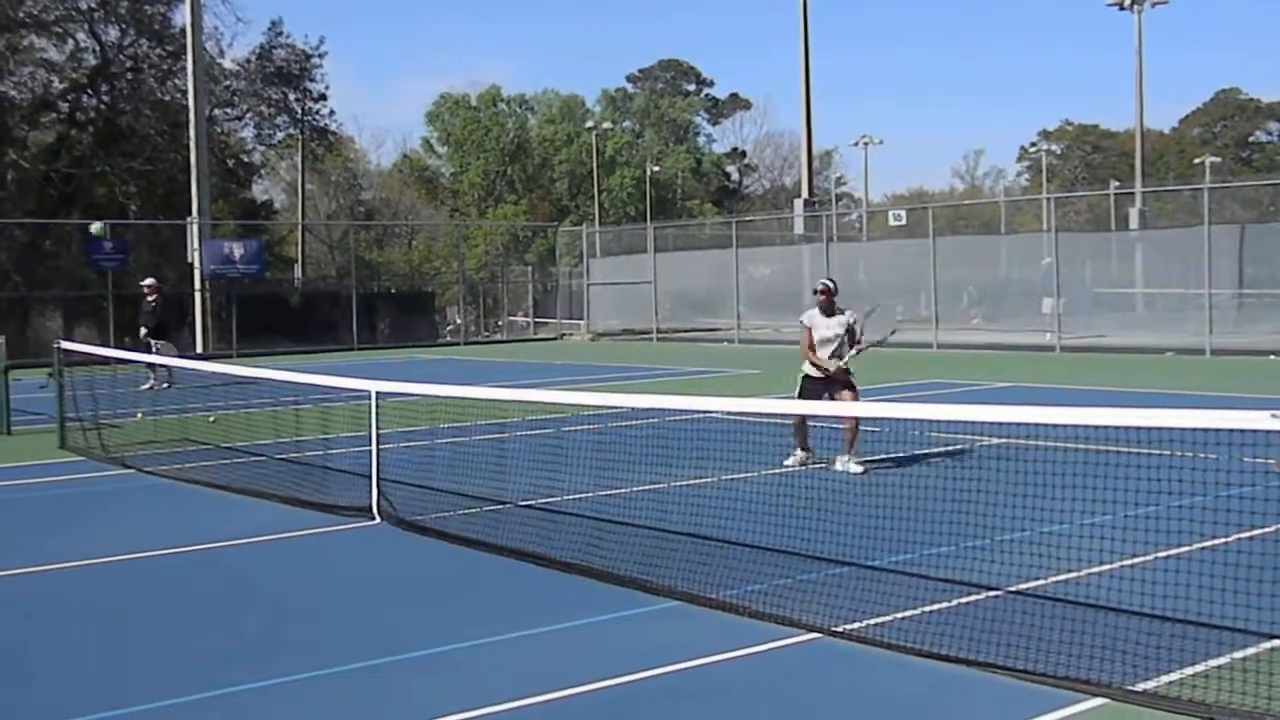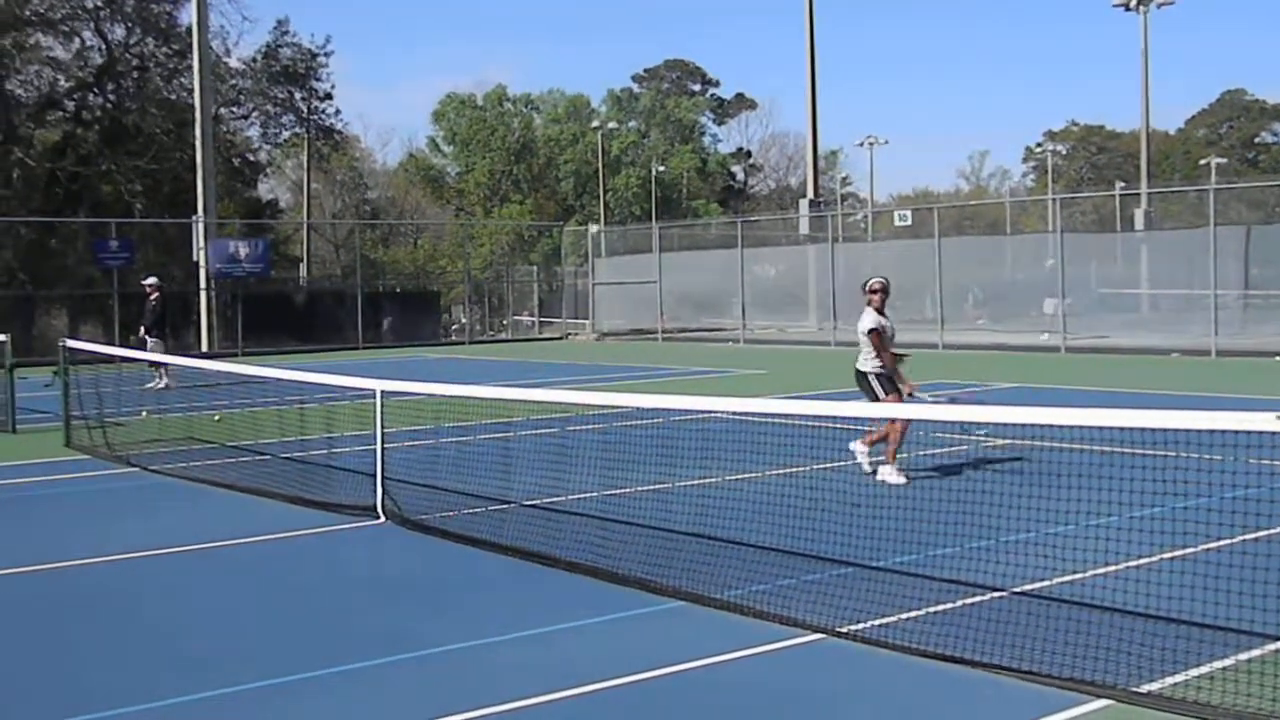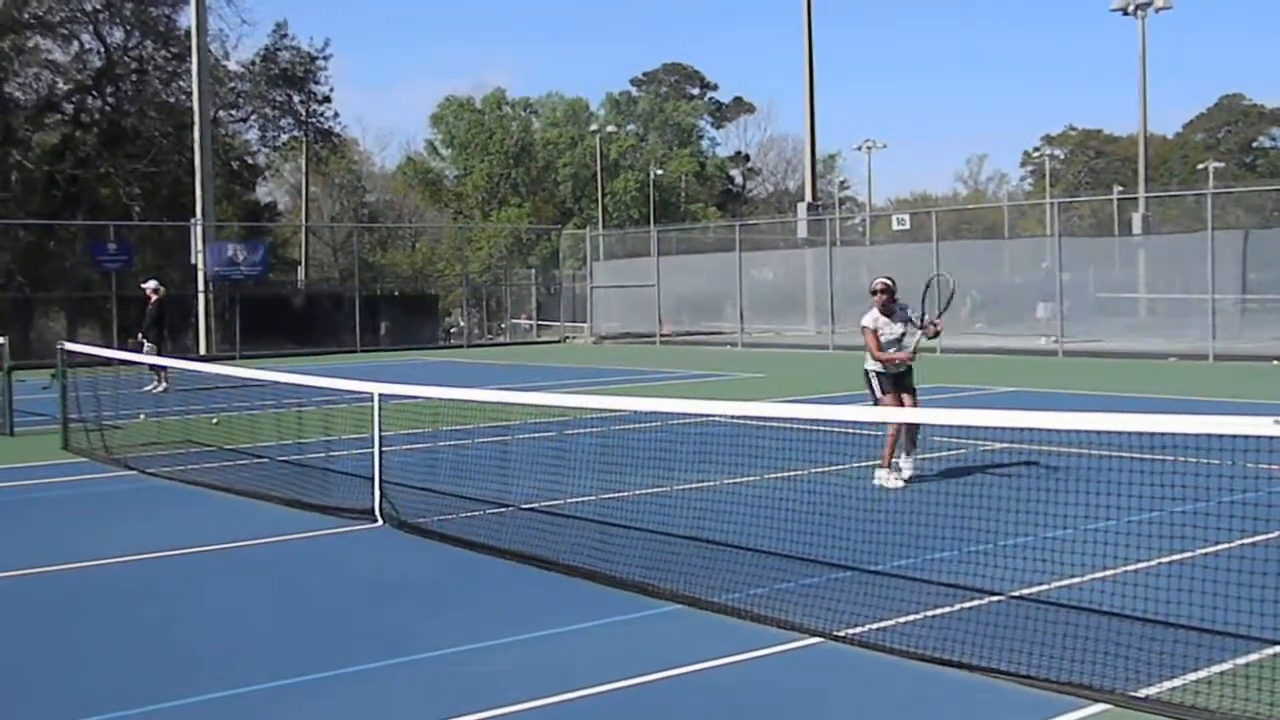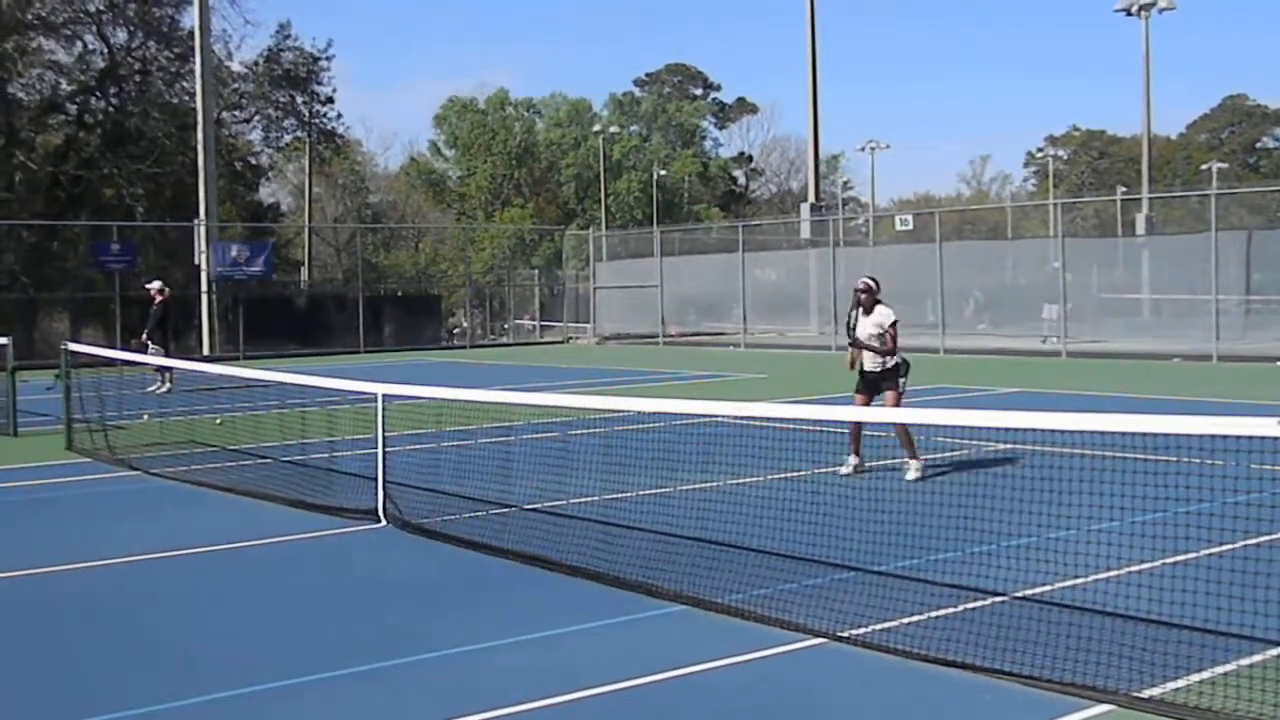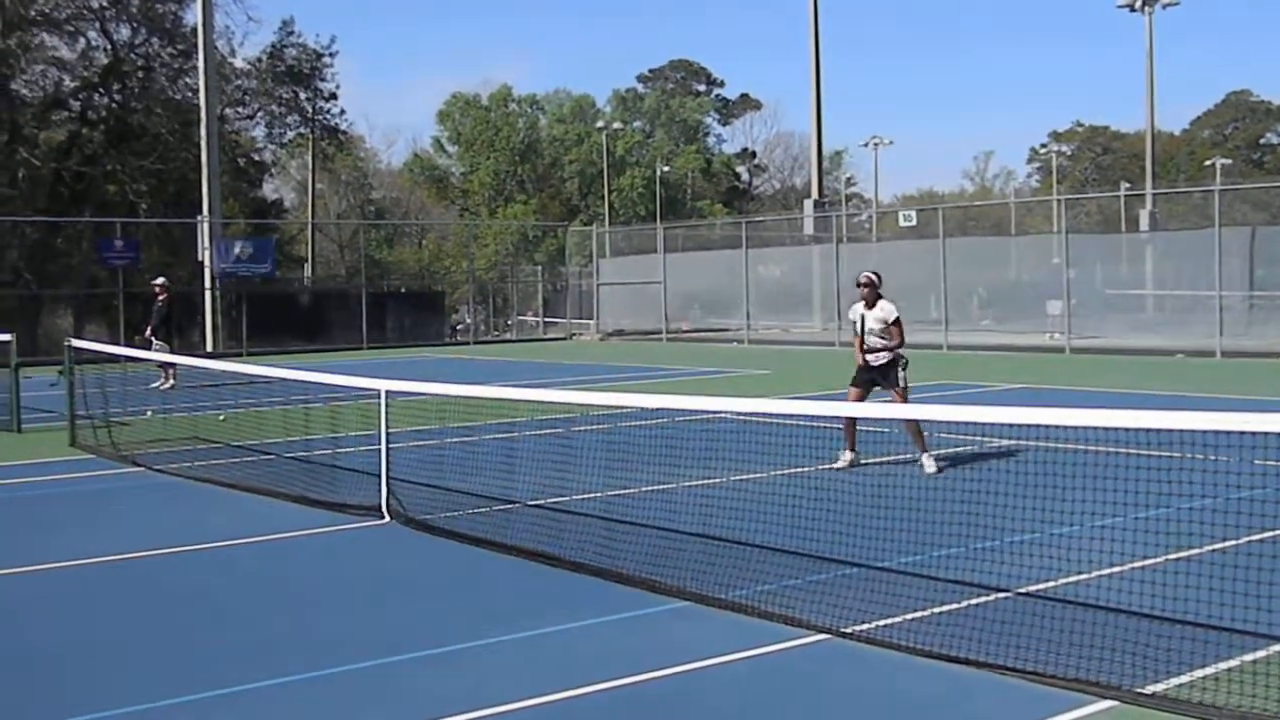
dt=0.5s
person 1, frame 1
left shoulder: (847, 317)
right shoulder: (809, 317)
left elbow: (853, 345)
right elbow: (807, 352)
left wrist: (855, 351)
right wrist: (829, 368)
left hip: (840, 374)
right hip: (813, 375)
right knee: (799, 420)
left ankle: (845, 458)
right ankle: (803, 451)
person 1, frame 2
left shoulder: (879, 314)
right shoulder: (871, 321)
right elbow: (884, 357)
left wrist: (893, 355)
right wrist: (904, 383)
left hip: (883, 373)
right hip: (870, 374)
left knee: (895, 422)
right knee: (901, 419)
left ankle: (862, 444)
right ankle: (888, 468)
person 1, frame 3
left shoulder: (902, 310)
right shoulder: (870, 319)
left elbow: (929, 333)
right elbow: (876, 353)
left wrist: (933, 327)
right wrist: (897, 356)
left hip: (901, 372)
right hip: (878, 373)
left ankle: (907, 457)
right ankle: (884, 471)
person 1, frame 4
left shoulder: (886, 313)
right shoulder: (856, 315)
left elbow: (891, 348)
left wrist: (865, 346)
right wrist: (853, 356)
left hip: (891, 369)
right hip: (868, 371)
left ankle: (914, 462)
right ankle: (855, 458)
person 1, frame 5
left shoulder: (887, 308)
right shoulder: (855, 310)
left elbow: (900, 340)
left wrist: (878, 349)
right wrist: (859, 356)
left hip: (889, 365)
right hip: (867, 366)
left ankle: (925, 454)
right ankle: (850, 453)
